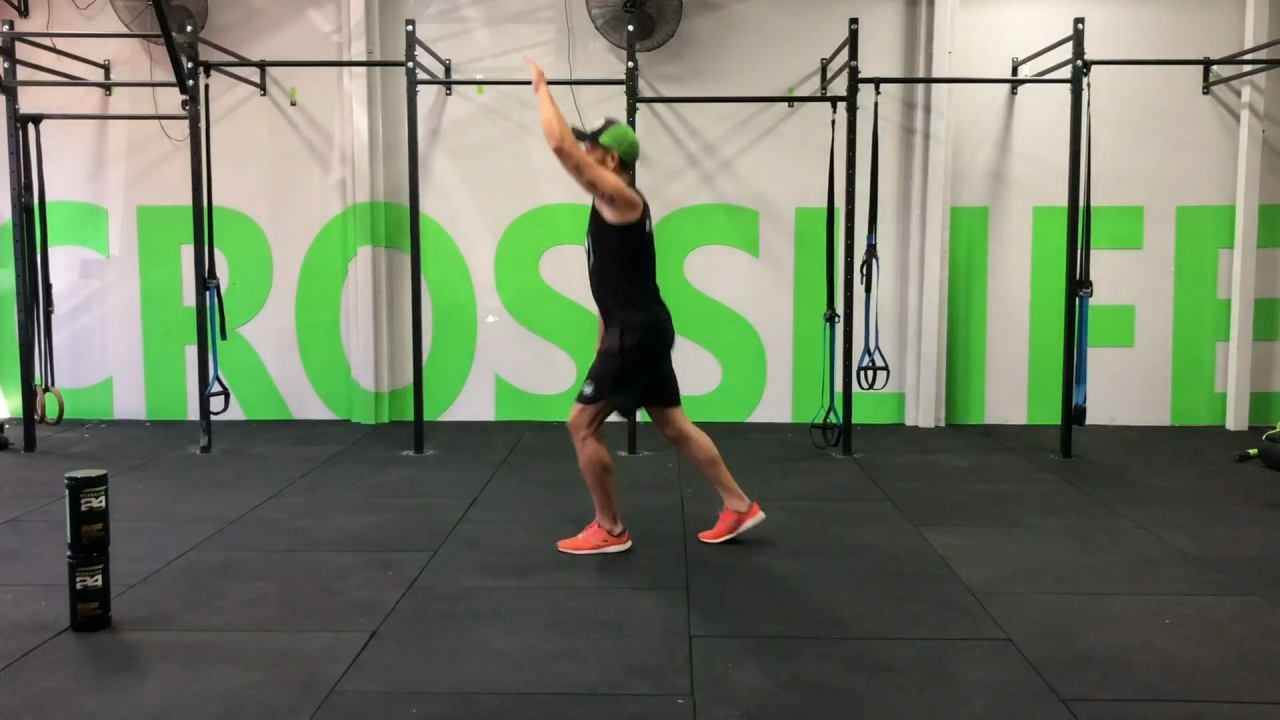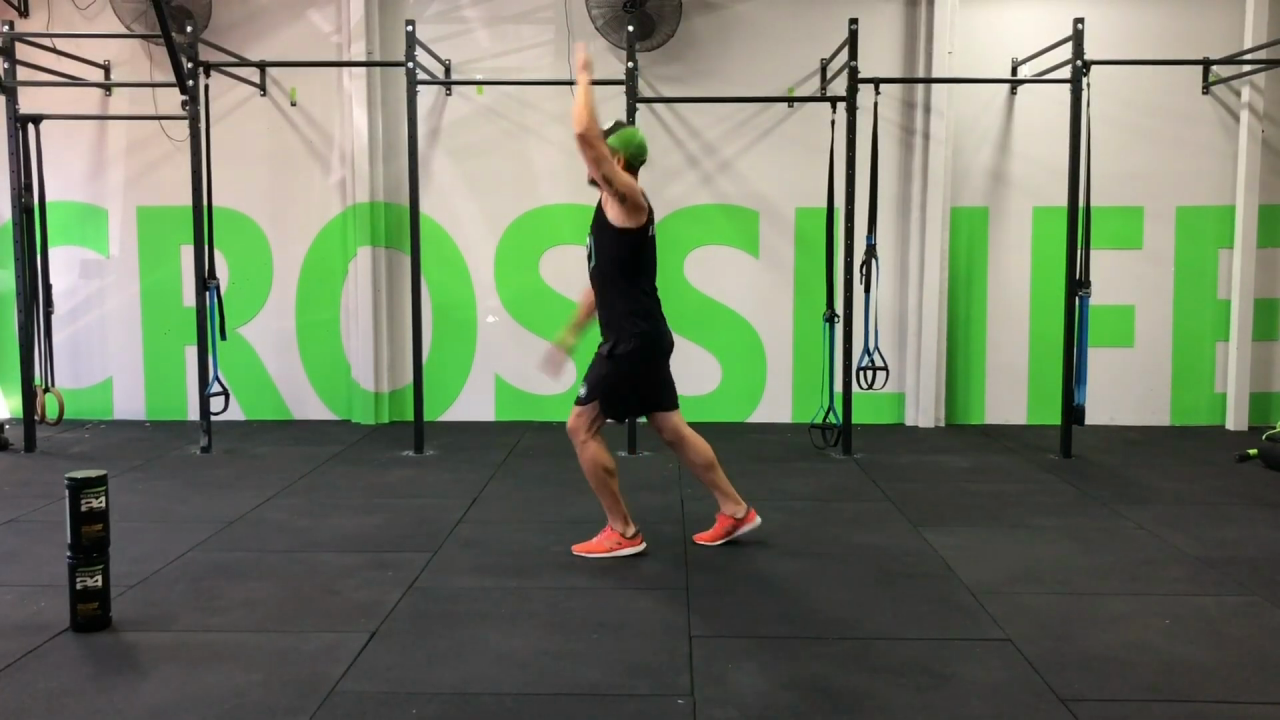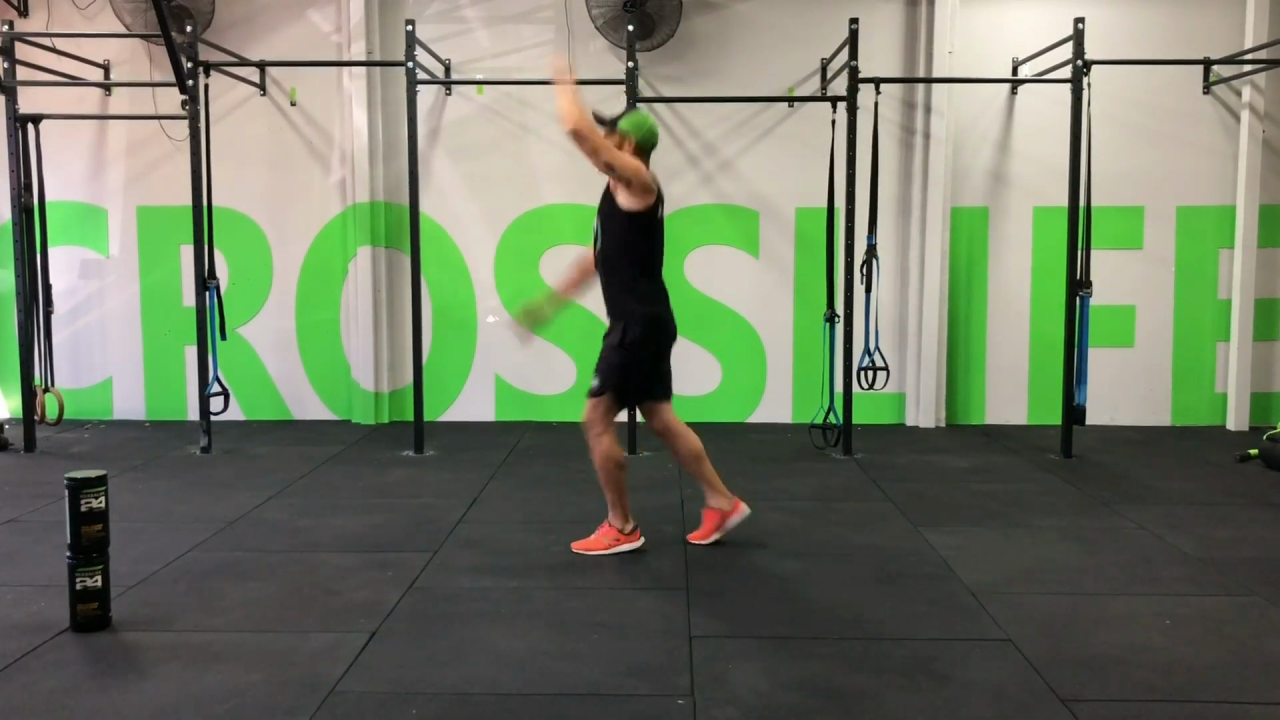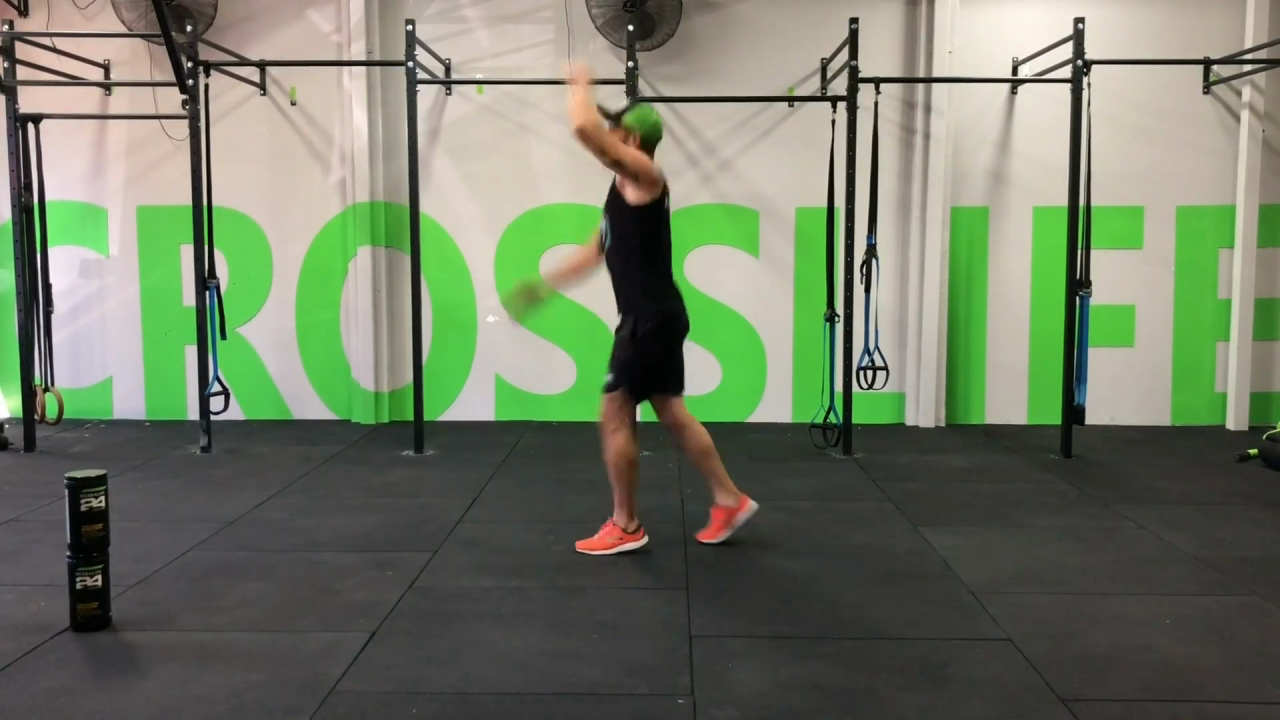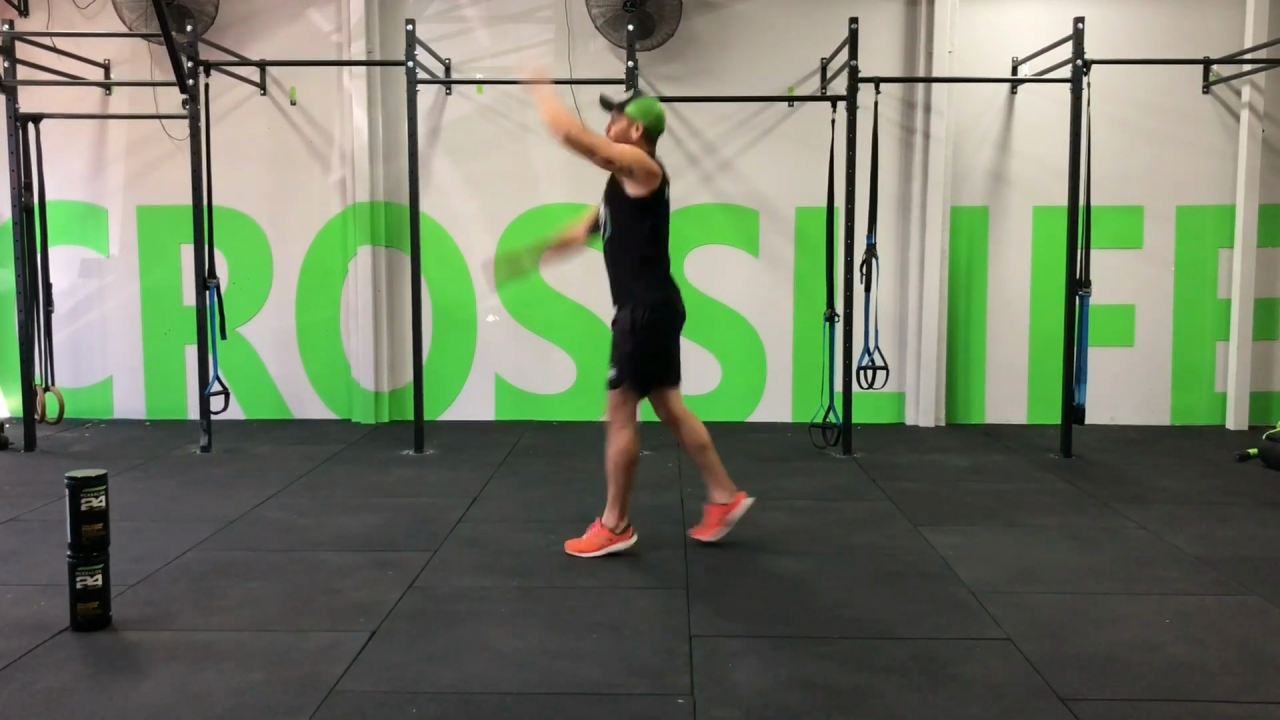
dt=1s
person 1, frame 1
left shoulder: (618, 197)
right shoulder: (614, 207)
left elbow: (560, 144)
left wrist: (541, 87)
right wrist: (604, 340)
left hip: (634, 332)
right hip: (646, 328)
left knee: (582, 425)
right knee: (674, 426)
left ankle: (609, 528)
right ankle: (738, 507)
person 1, frame 2
left shoulder: (626, 201)
right shoulder: (614, 211)
left elbow: (585, 136)
right elbow: (600, 283)
left wrist: (583, 78)
right wrist: (568, 336)
left hip: (632, 342)
right hip: (632, 337)
left knee: (581, 429)
right knee: (672, 429)
left ankle: (622, 531)
right ankle: (735, 511)
person 1, frame 3
left shoulder: (637, 182)
right shoulder: (626, 195)
left elbow: (577, 129)
right elbow: (595, 260)
left wrist: (565, 83)
right wrist: (548, 304)
left hip: (638, 328)
right hip: (638, 323)
left knee: (597, 423)
right knee: (663, 422)
left ankle: (622, 526)
right ankle: (721, 505)
person 1, frame 4
left shoulder: (641, 176)
right shoulder: (626, 189)
left elbow: (583, 129)
right elbow: (595, 251)
left wrist: (579, 84)
right wrist: (542, 286)
left hip: (651, 321)
right hip: (648, 316)
left knee: (614, 420)
right knee: (674, 418)
left ankle: (624, 525)
right ankle: (728, 503)
person 1, frame 5
left shoulder: (639, 166)
right shoulder: (624, 181)
left elbow: (572, 134)
right elbow: (581, 231)
left wrist: (543, 92)
right wrist: (529, 255)
left hip: (646, 309)
right hip: (646, 306)
left knee: (619, 416)
right knee: (670, 410)
left ankle: (613, 524)
right ankle: (725, 496)
